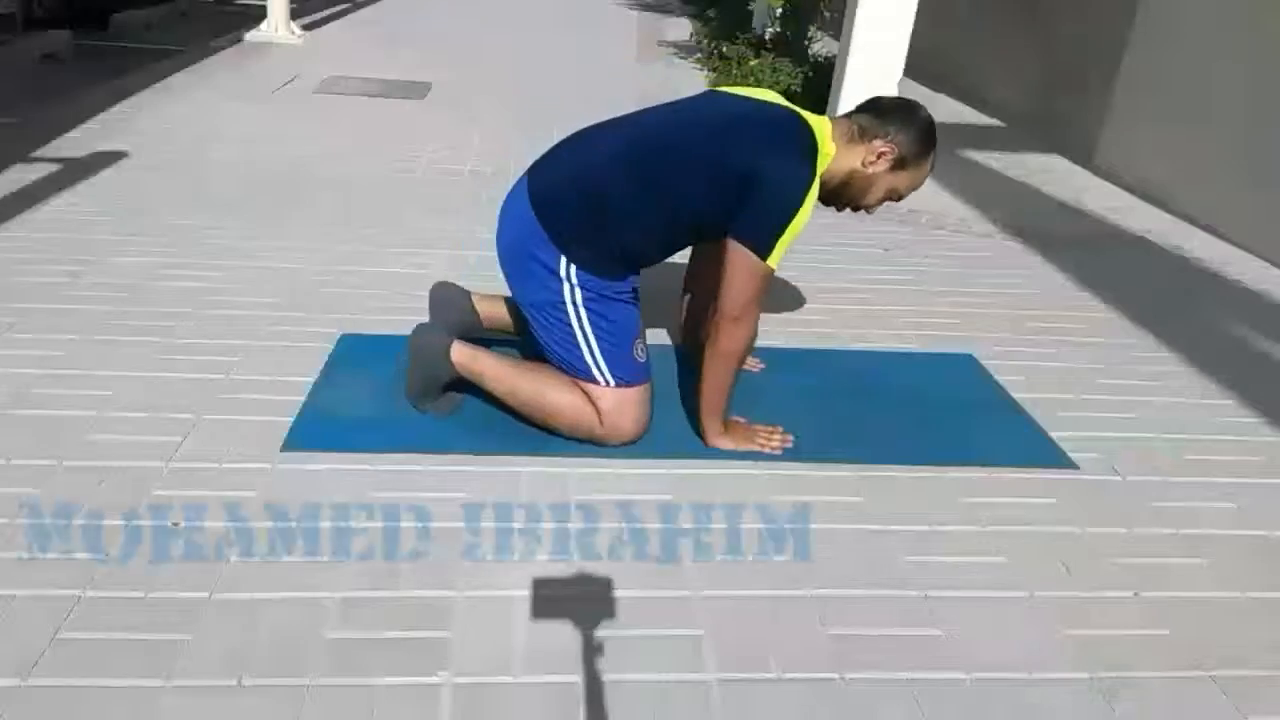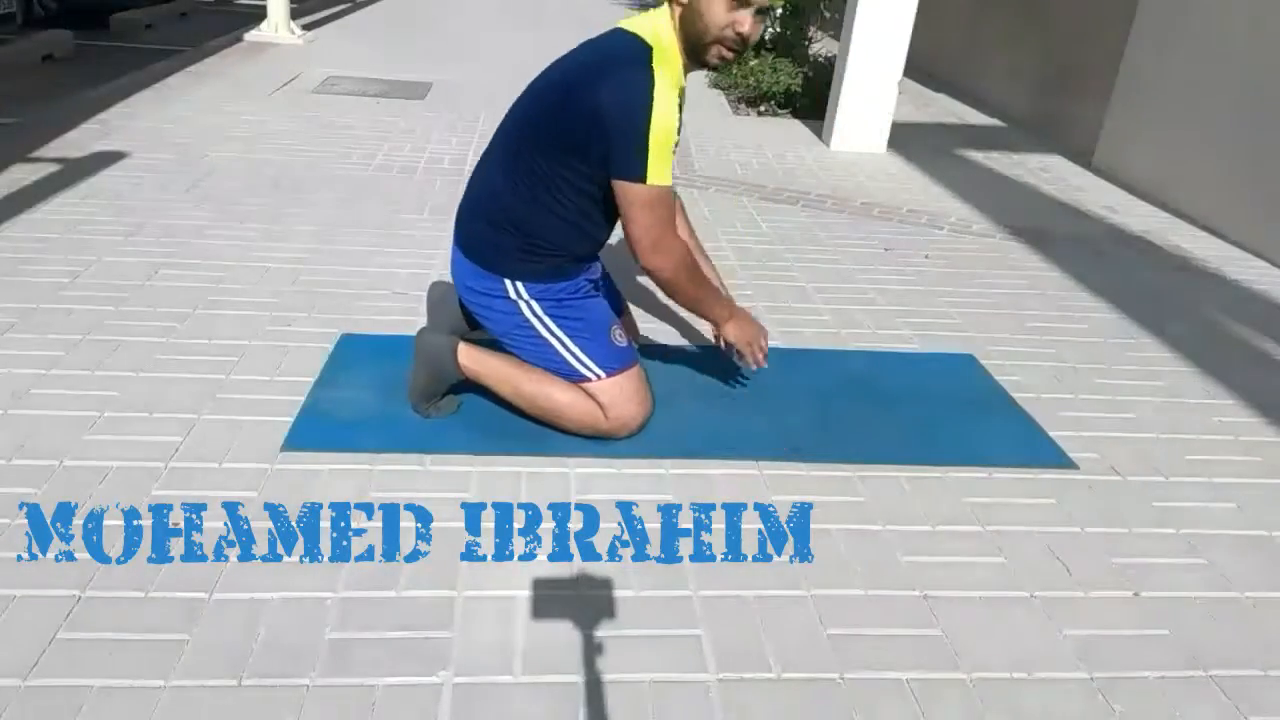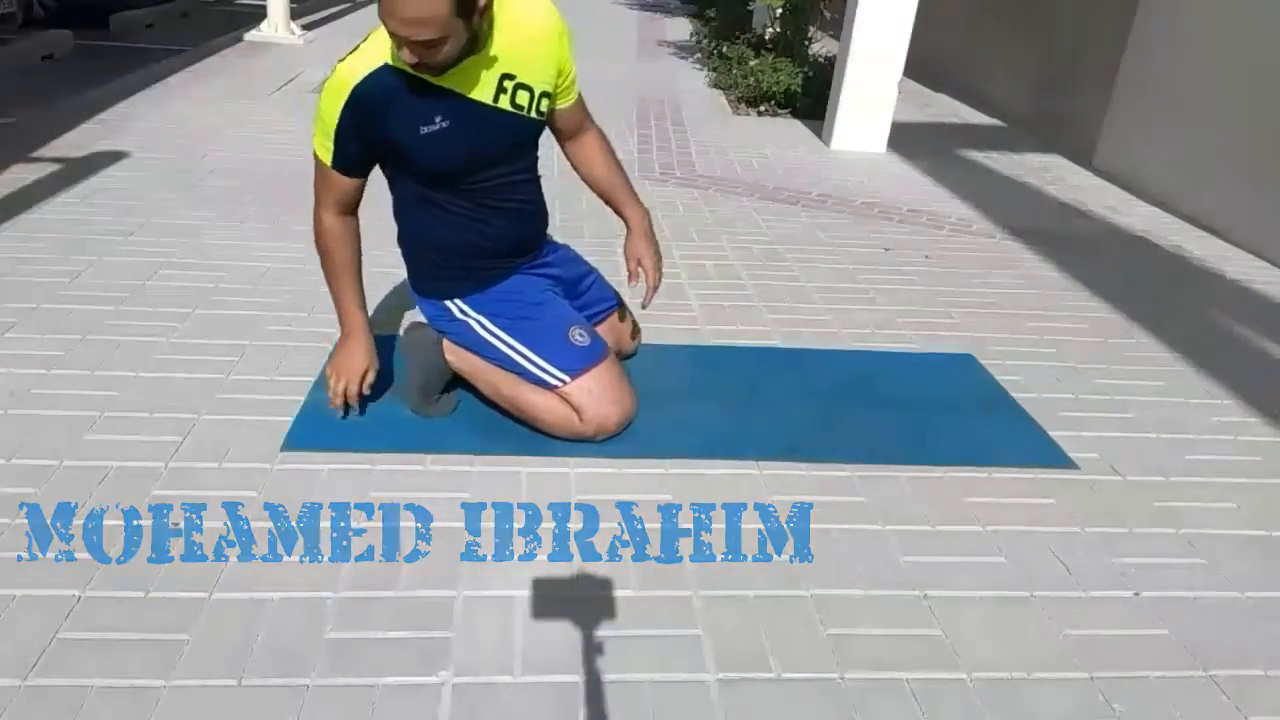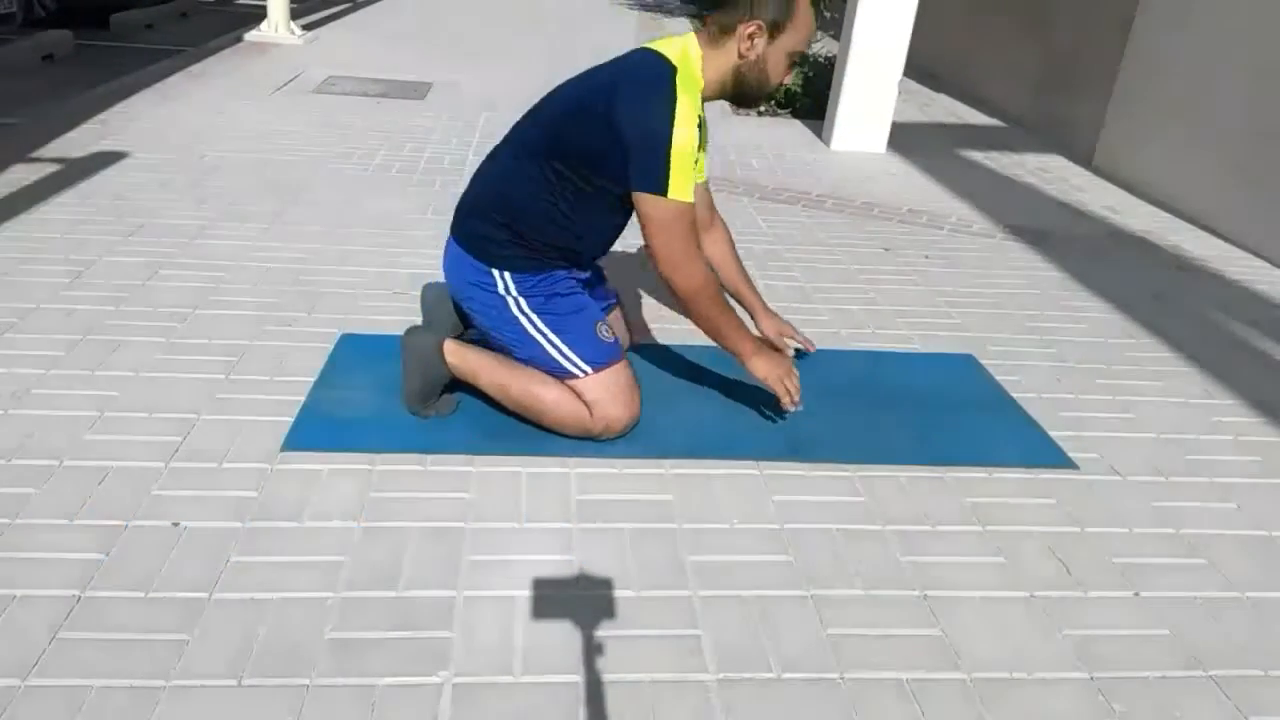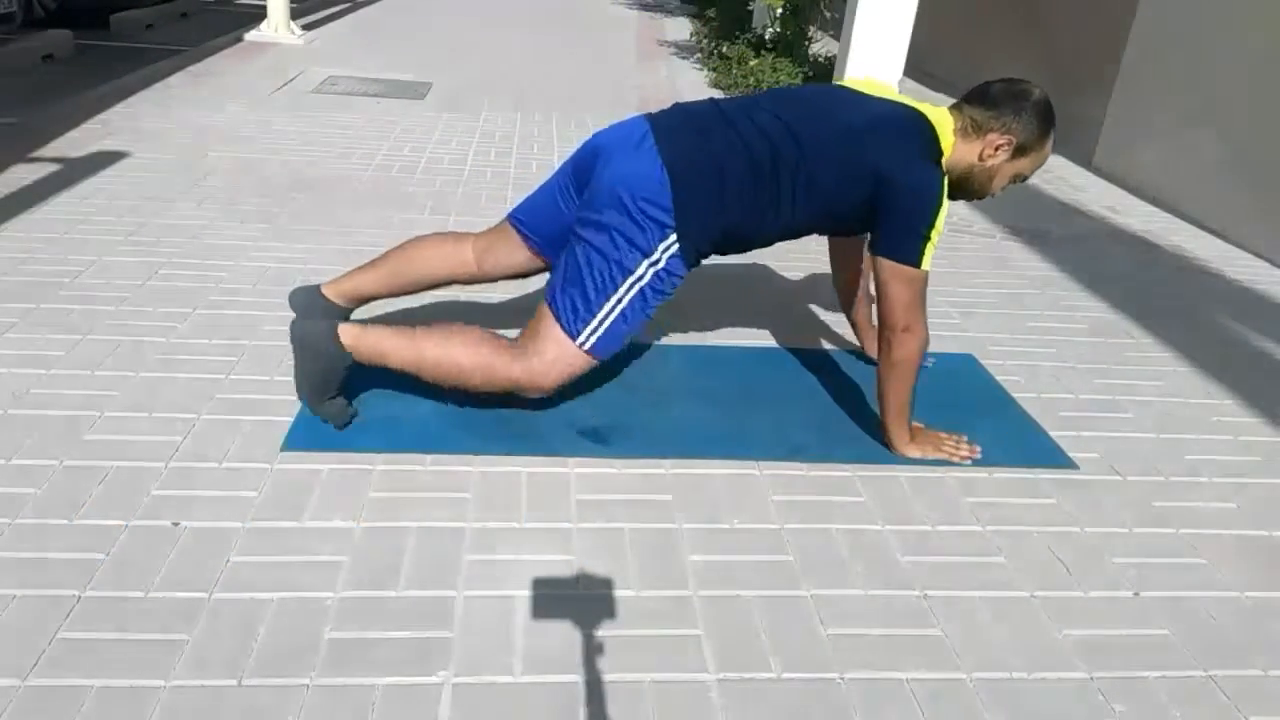
dt=1s
person 1, frame 1
left shoulder: (782, 128)
right shoulder: (788, 174)
left elbow: (709, 246)
right elbow: (734, 314)
left wrist: (696, 343)
right wrist: (715, 427)
left hip: (547, 207)
right hip: (562, 242)
right knee: (619, 419)
left ankle: (467, 308)
right ankle: (452, 355)
person 1, frame 2
left shoulder: (653, 53)
right shoulder: (641, 79)
left elbow: (658, 196)
right elbow: (656, 252)
left wrist: (708, 286)
right wrist: (725, 315)
left hip: (545, 247)
right hip: (512, 269)
left knee: (622, 341)
right knee: (625, 410)
left ankle: (476, 311)
right ankle: (461, 357)
person 1, frame 3
right shoulder: (361, 86)
left elbow: (578, 133)
right elbow: (335, 213)
left wrist: (636, 218)
right wrist: (356, 333)
left hip: (539, 252)
right hip: (468, 286)
left knee: (622, 337)
right knee: (609, 411)
left ankle: (470, 344)
right ankle: (450, 351)
person 1, frame 4
left shoulder: (677, 83)
right shoulder: (660, 103)
left elbow: (706, 227)
right elbow: (678, 267)
left wrist: (762, 315)
right wrist: (752, 354)
left hip: (534, 246)
right hip: (501, 263)
left knee: (612, 335)
right knee: (613, 411)
left ankle: (465, 308)
right ankle: (447, 353)
person 1, frame 5
left shoulder: (894, 124)
right shoulder: (917, 176)
left elbow: (850, 235)
right elbow: (905, 324)
left wrist: (863, 340)
right wrist: (900, 433)
left hip: (633, 151)
right hip: (650, 204)
left knee: (489, 252)
right knee: (536, 367)
left ankle: (329, 297)
right ankle: (340, 342)
